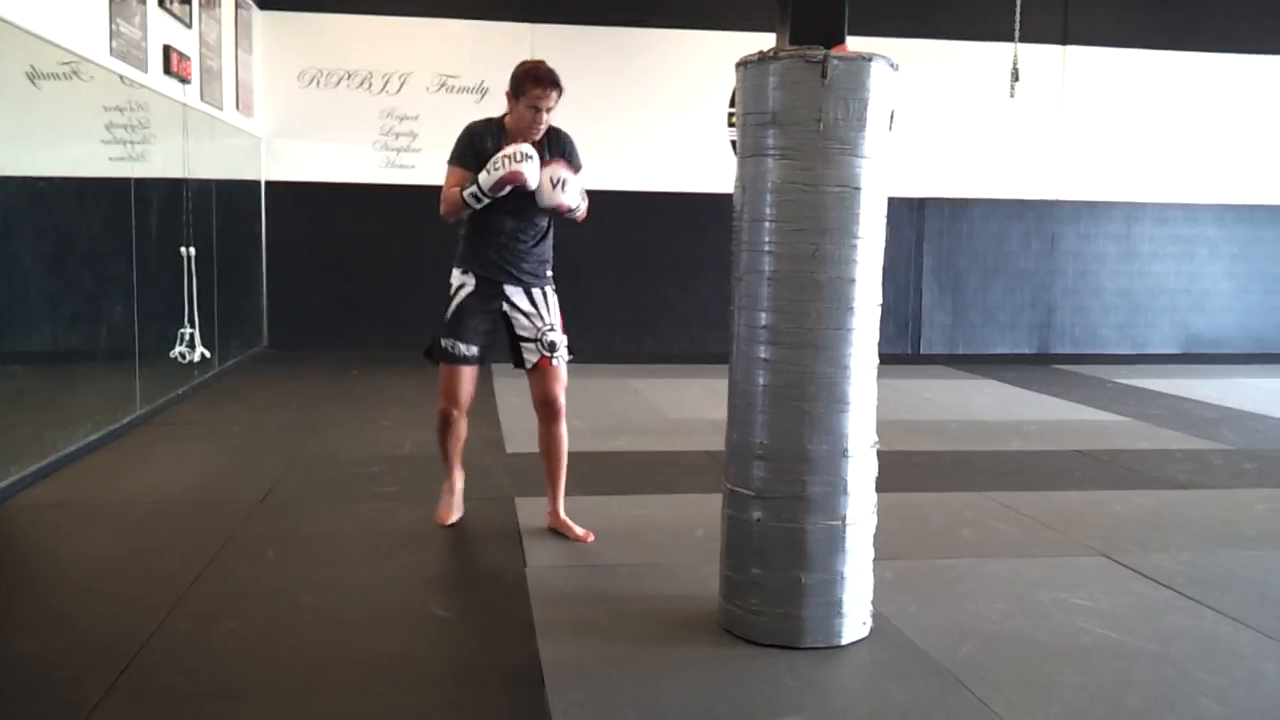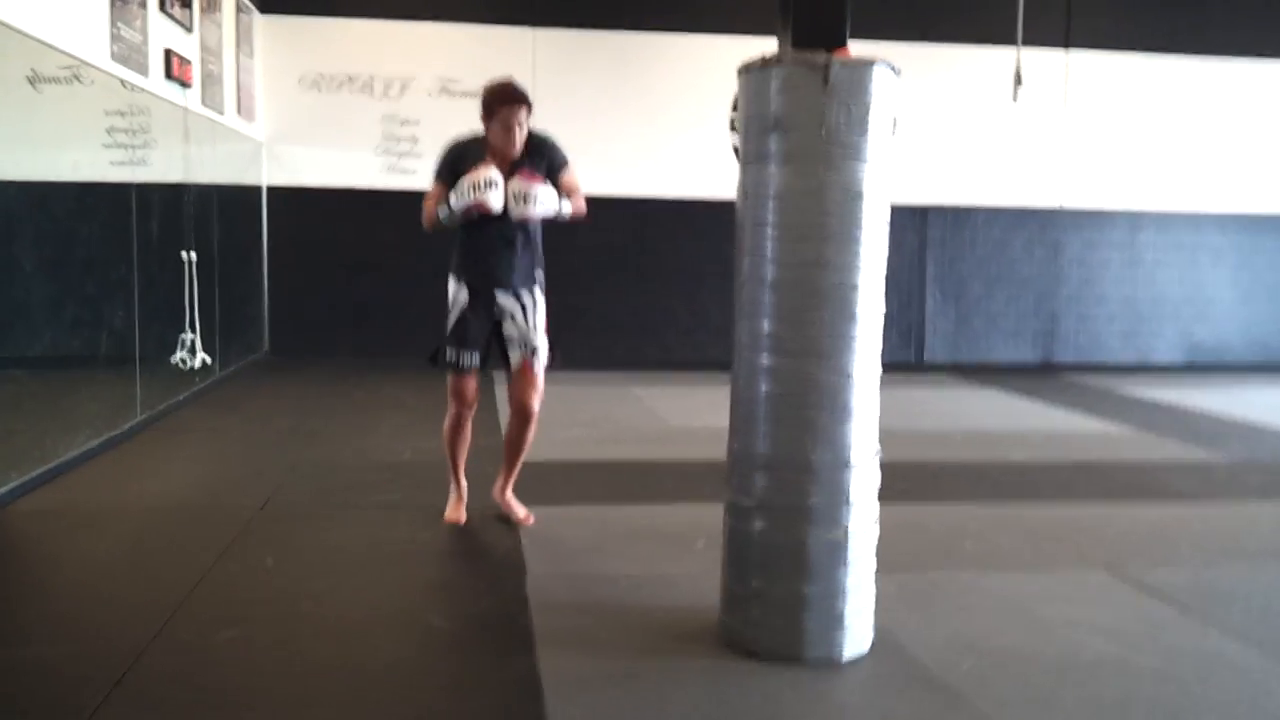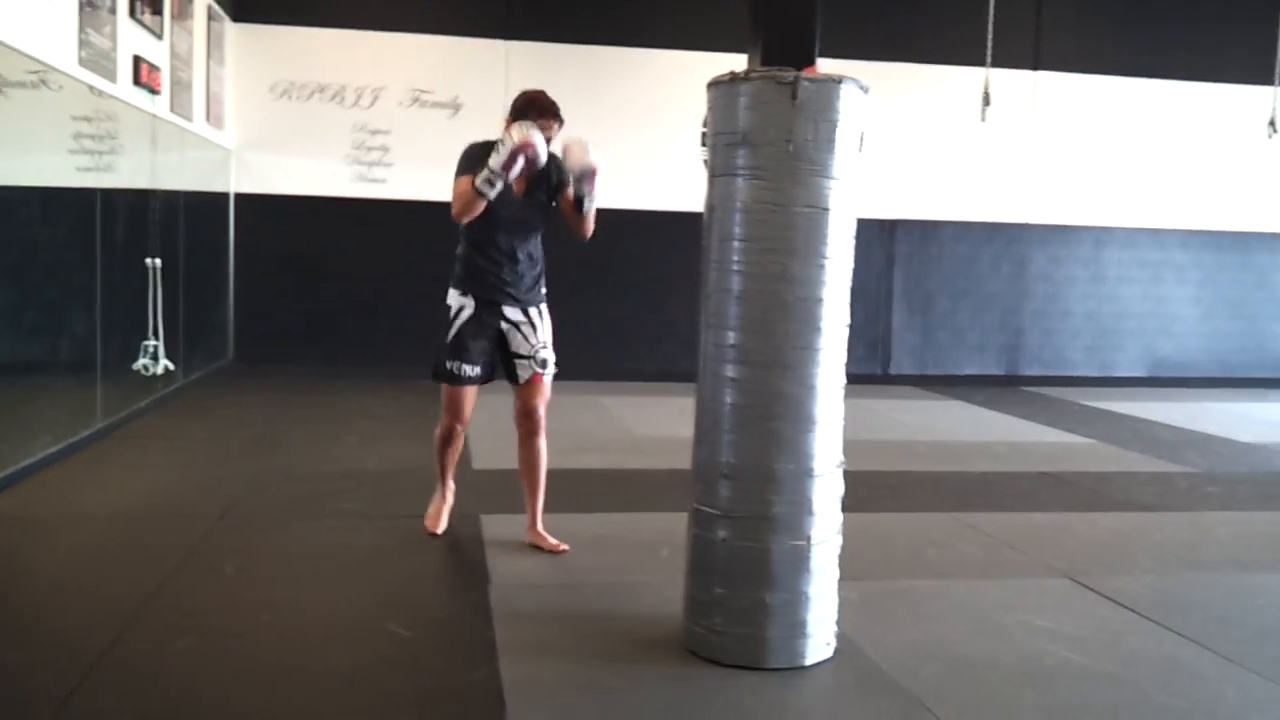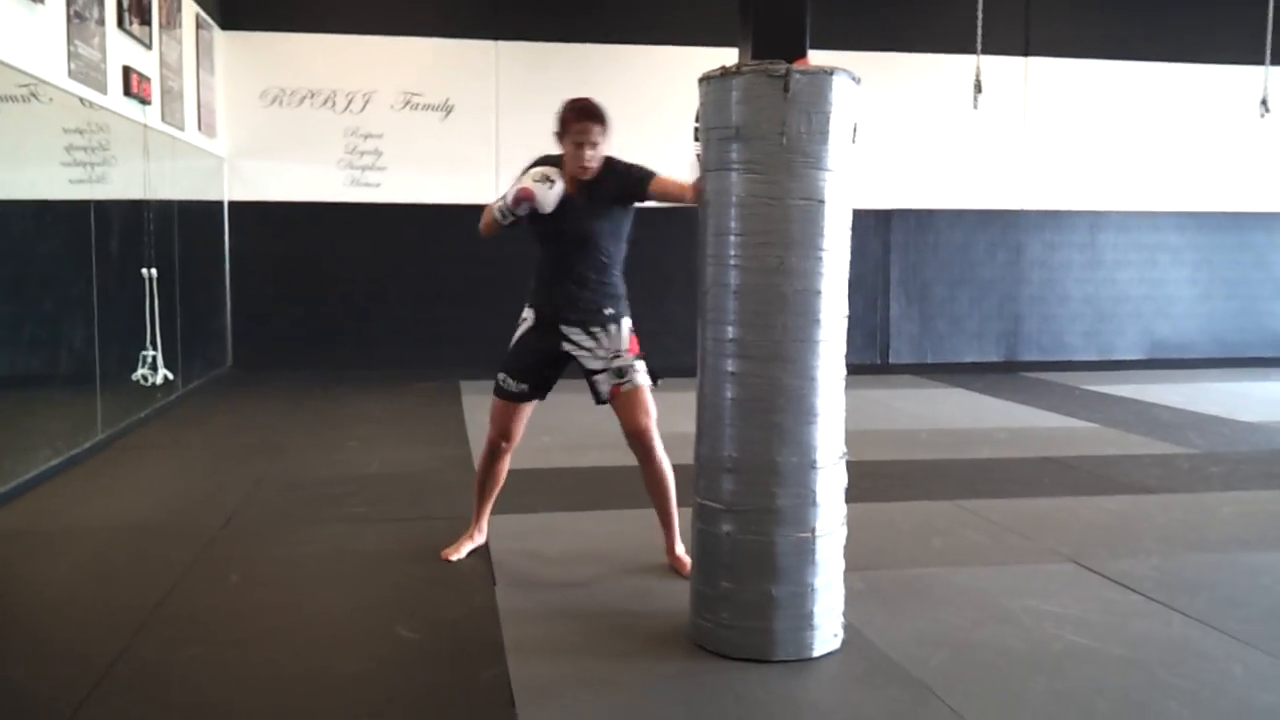
dt=0.5s
person 1, frame 1
left shoulder: (560, 145)
right shoulder: (477, 137)
left elbow: (580, 210)
right elbow: (448, 208)
left wrist: (569, 199)
right wrist: (490, 183)
left hip: (533, 283)
right hip: (476, 280)
left knee: (552, 402)
right knee: (452, 401)
left ankle: (556, 511)
right ankle: (452, 481)
person 1, frame 2
left shoulder: (544, 150)
right shoulder: (461, 155)
left elbow: (578, 204)
right elbow: (429, 218)
left wrist: (549, 202)
right wrist: (458, 203)
left hip: (522, 288)
right hip: (472, 289)
left knee: (526, 406)
right knee: (462, 402)
left ankle: (505, 488)
right ankle: (458, 490)
person 1, frame 3
left shoulder: (551, 166)
right shoulder: (479, 154)
left elbow: (583, 230)
right elbow: (461, 213)
left wrist: (586, 181)
right wrist: (505, 161)
left hip: (527, 304)
right hip: (474, 301)
left knee: (533, 417)
right knee: (455, 416)
left ankle: (534, 524)
right ankle: (444, 491)
person 1, frame 4
left shoulder: (621, 175)
right shoulder: (539, 170)
left elbow: (688, 195)
right elbow: (485, 230)
right wrist: (512, 203)
left hip: (603, 320)
right hip: (544, 318)
left knee: (645, 434)
right knee: (501, 434)
left ankle: (675, 545)
right ankle: (477, 530)
